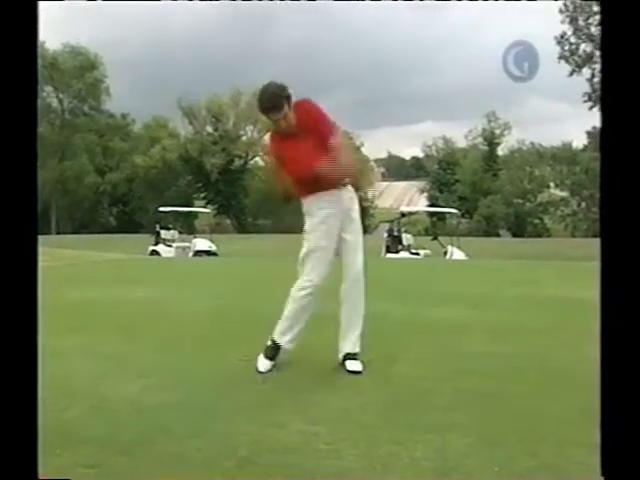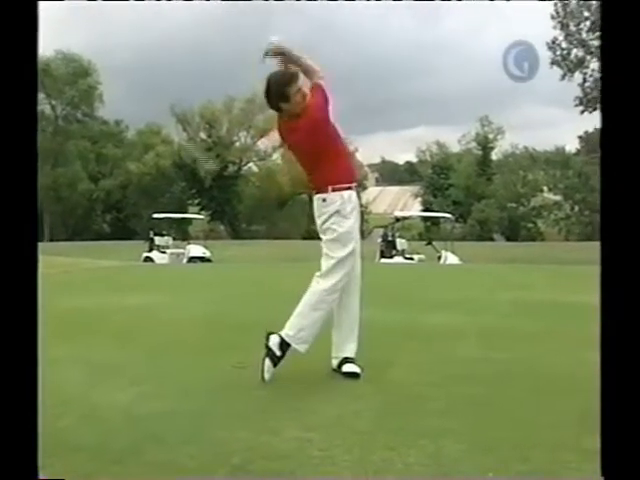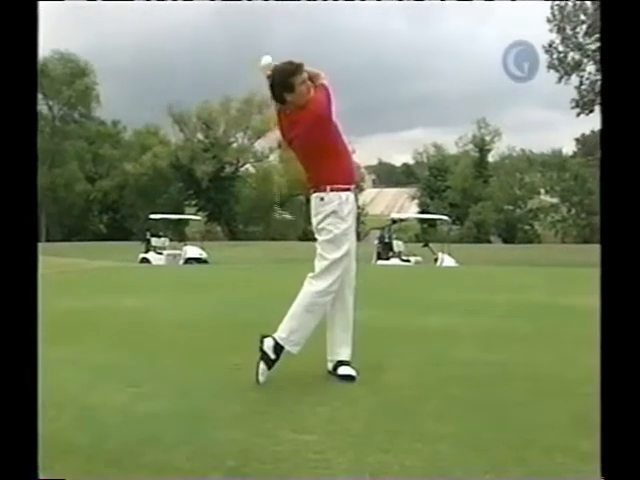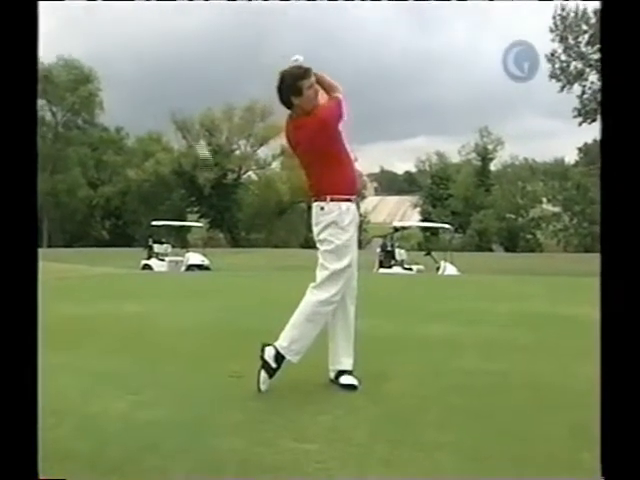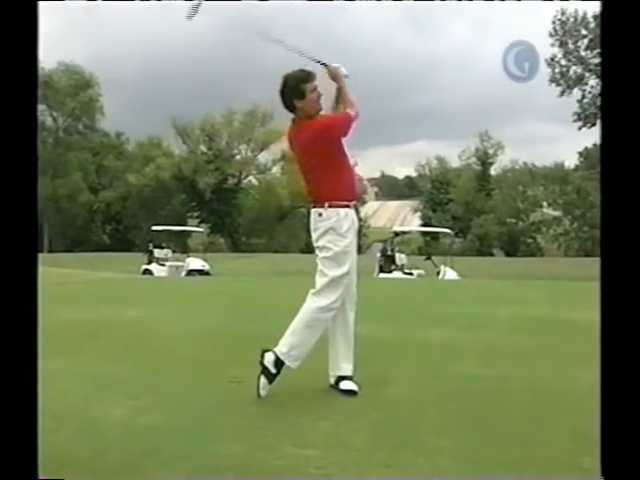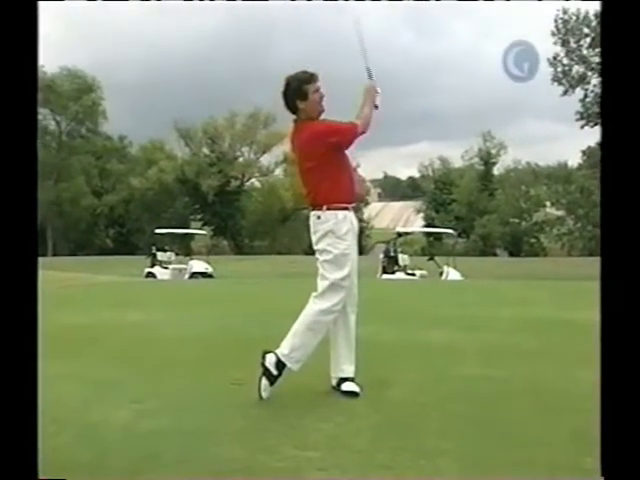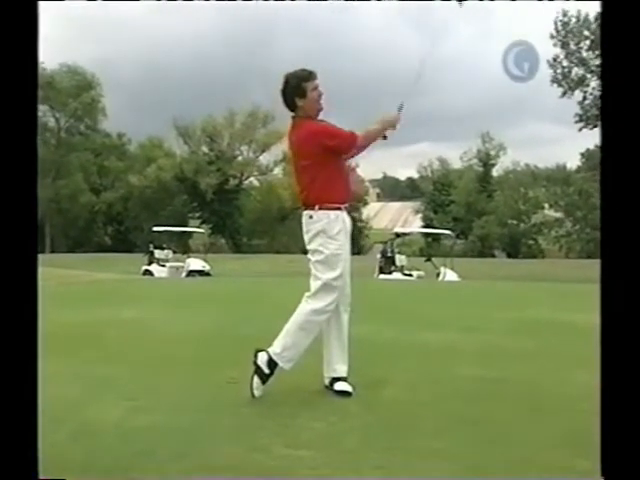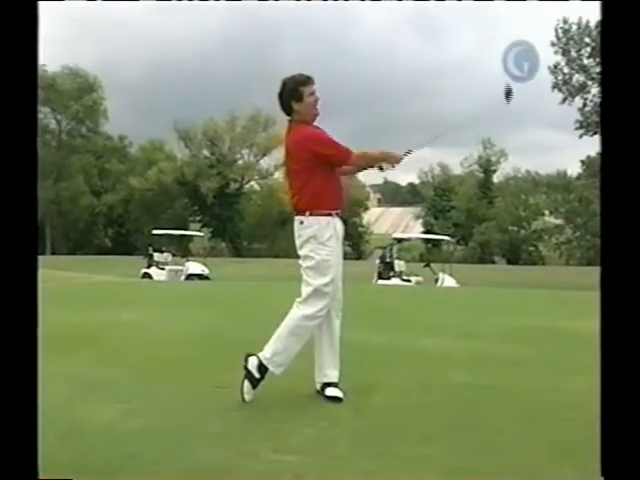
dt=0.3s
person 1, frame 1
left shoulder: (308, 109)
right shoulder: (275, 144)
left elbow: (335, 136)
right elbow: (320, 171)
left wrist: (345, 159)
right wrist: (342, 168)
left hip: (344, 198)
right hip: (320, 207)
left knee: (355, 275)
right knee: (310, 281)
left ankle: (349, 349)
right ankle: (278, 342)
person 1, frame 2
left shoulder: (286, 124)
right shoulder: (311, 120)
left elbow: (307, 78)
right elbow: (317, 75)
left wrist: (286, 64)
right wrist: (290, 56)
left hip: (340, 200)
right hip: (338, 201)
left knee: (349, 279)
right knee: (332, 277)
left ankle: (343, 354)
right ankle: (284, 341)
person 1, frame 3
left shoulder: (285, 118)
right shoulder: (315, 114)
right elbow: (322, 78)
left wrist: (284, 73)
right wrist: (294, 76)
left hip: (337, 200)
right hip: (335, 201)
left knee: (343, 282)
right knee: (325, 279)
left ankle: (339, 357)
right ankle: (278, 344)
person 1, frame 4
left shoulder: (295, 127)
right shoulder: (320, 122)
left elbow: (326, 97)
right elbow: (337, 93)
right wrist: (316, 74)
left hip: (339, 209)
right hip: (336, 210)
left knee: (345, 291)
right knee: (328, 288)
left ankle: (340, 366)
right ankle: (278, 353)
person 1, frame 5
left shoulder: (299, 131)
right shoulder: (319, 129)
right elbow: (352, 113)
left wrist: (339, 101)
right wrist: (340, 82)
left hip: (338, 216)
right hip: (335, 217)
left knee: (345, 297)
right knee: (327, 295)
left ankle: (341, 372)
right ankle: (278, 358)
person 1, frame 6
left shoulder: (305, 132)
right shoulder: (319, 131)
left elbow: (349, 131)
right elbow: (360, 126)
right wrist: (368, 99)
left hip: (338, 218)
right hip: (334, 219)
left knee: (346, 299)
right knee: (330, 297)
left ankle: (342, 374)
right ankle: (279, 360)
person 1, frame 7
left shoulder: (304, 130)
right shoulder: (315, 131)
left elbow: (343, 151)
right elbow: (358, 141)
left wrist: (377, 131)
right wrist: (385, 124)
left hip: (332, 218)
right hip: (327, 219)
left knee: (339, 299)
right knee: (323, 297)
left ankle: (335, 373)
right ankle: (272, 358)
person 1, frame 8
left shoulder: (302, 135)
right shoulder: (309, 137)
left elbow: (338, 167)
right elbow: (354, 159)
left wrist: (375, 161)
right wrist: (385, 156)
left hip: (325, 224)
right hip: (318, 226)
left knee: (330, 305)
right knee: (314, 303)
left ankle: (327, 377)
right ankle: (263, 363)
